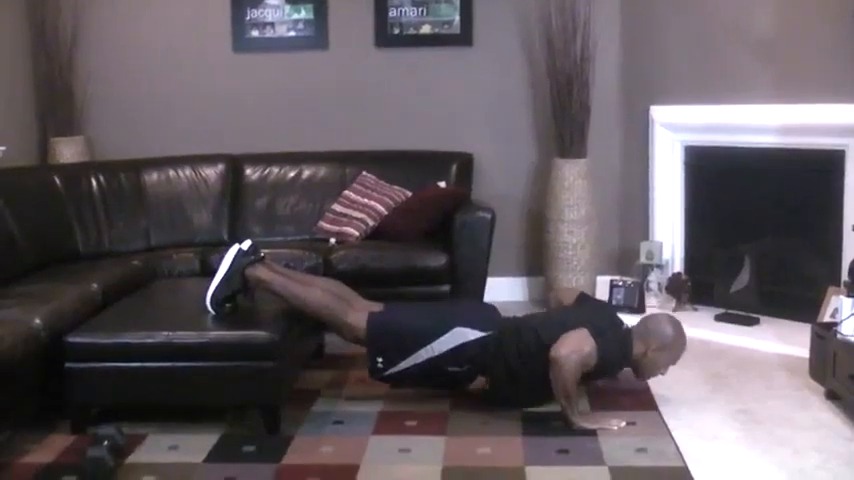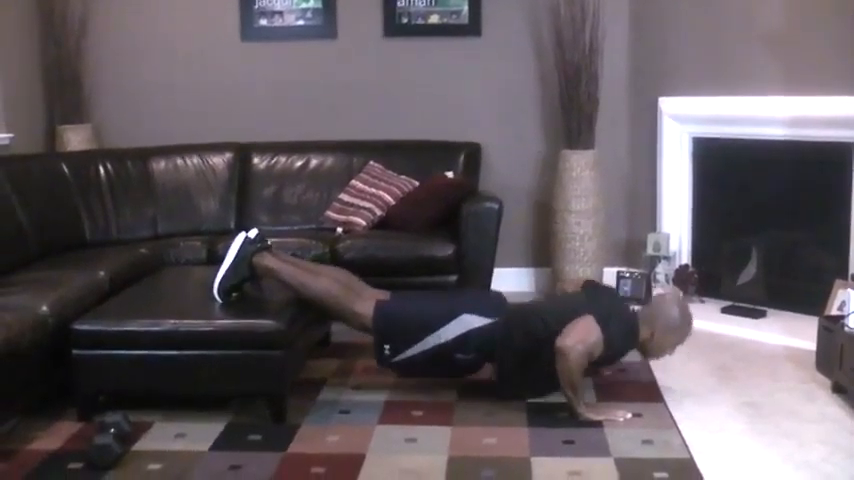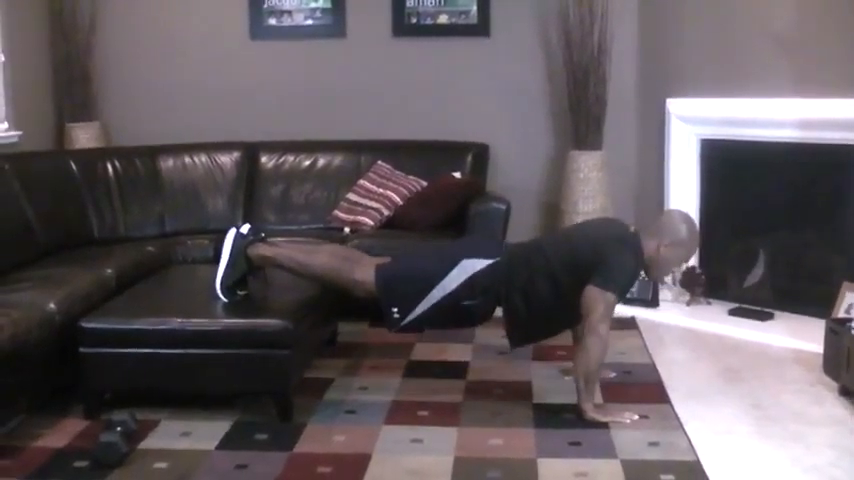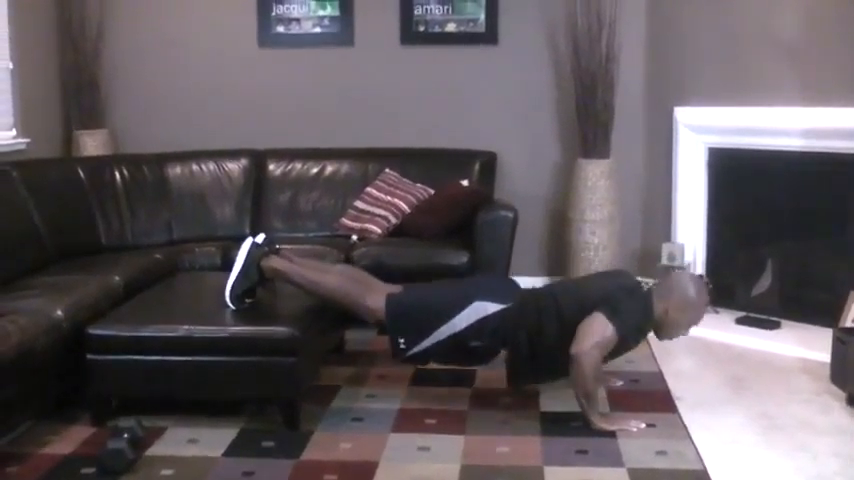
dt=0.4s
person 1, frame 1
left shoulder: (605, 318)
right shoulder: (613, 346)
left elbow: (564, 298)
right elbow: (563, 356)
right wrist: (576, 414)
left hip: (478, 326)
right hip: (470, 345)
left knee: (361, 312)
right knee: (355, 324)
left ankle: (255, 264)
right ankle: (250, 273)
person 1, frame 2
left shoulder: (615, 307)
right shoulder: (619, 331)
left elbow: (571, 289)
right elbow: (568, 347)
left wrist: (578, 324)
right wrist: (582, 406)
left hip: (486, 315)
right hip: (479, 334)
left knee: (369, 299)
right knee: (363, 312)
left ankle: (261, 253)
right ankle: (259, 260)
person 1, frame 3
left shoulder: (618, 238)
right shoulder: (623, 257)
left elbow: (580, 309)
right elbow: (594, 329)
left wrist: (585, 363)
right wrist: (590, 405)
left hip: (487, 264)
right hip: (480, 277)
left knee: (367, 266)
right knee: (363, 278)
left ankle: (255, 245)
right ankle: (253, 252)
person 1, frame 4
left shoulder: (628, 289)
right shoulder: (633, 311)
right elbow: (583, 351)
left wrist: (594, 375)
right wrist: (597, 415)
left hip: (497, 302)
right hip: (490, 318)
left knee: (379, 294)
right knee: (374, 306)
left ankle: (270, 255)
right ankle: (266, 264)
